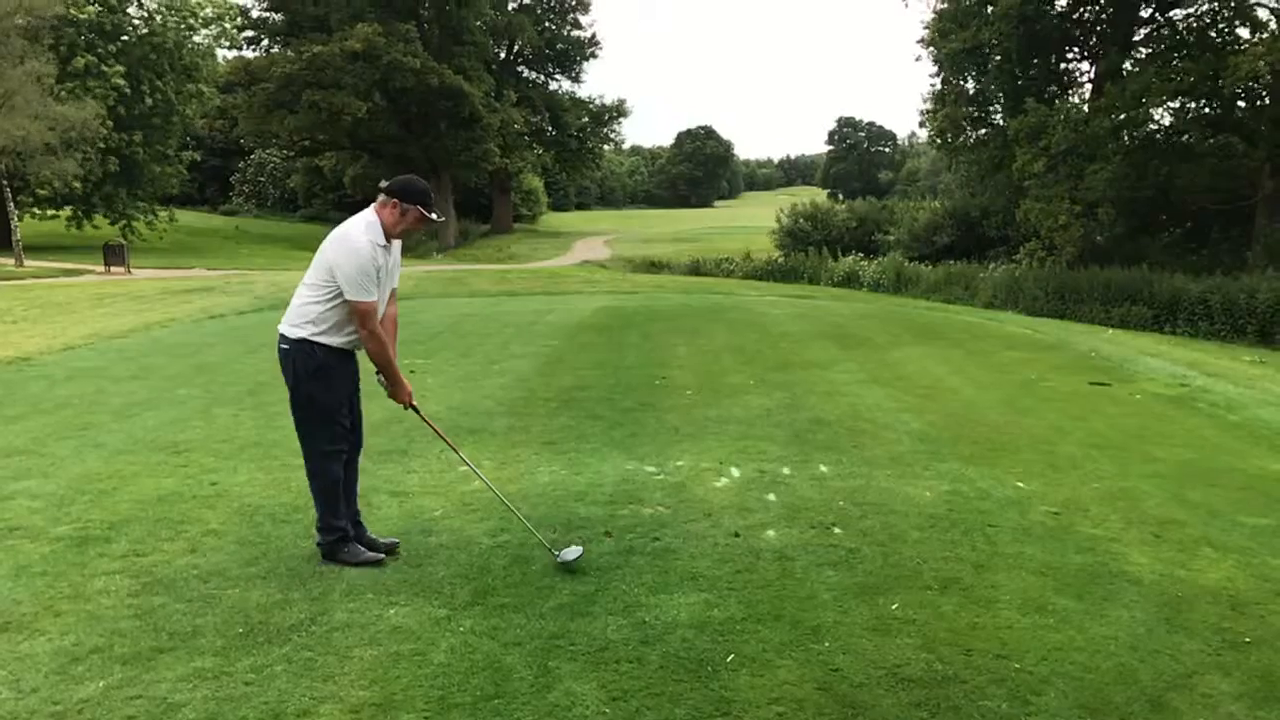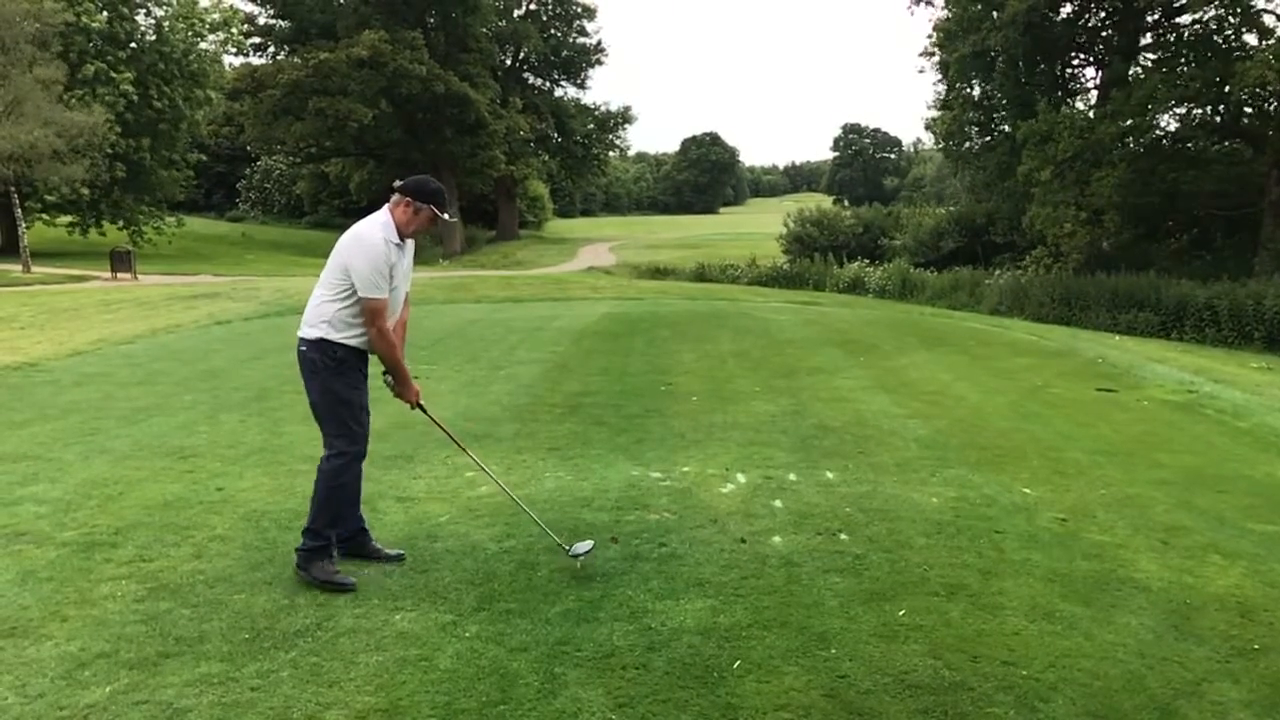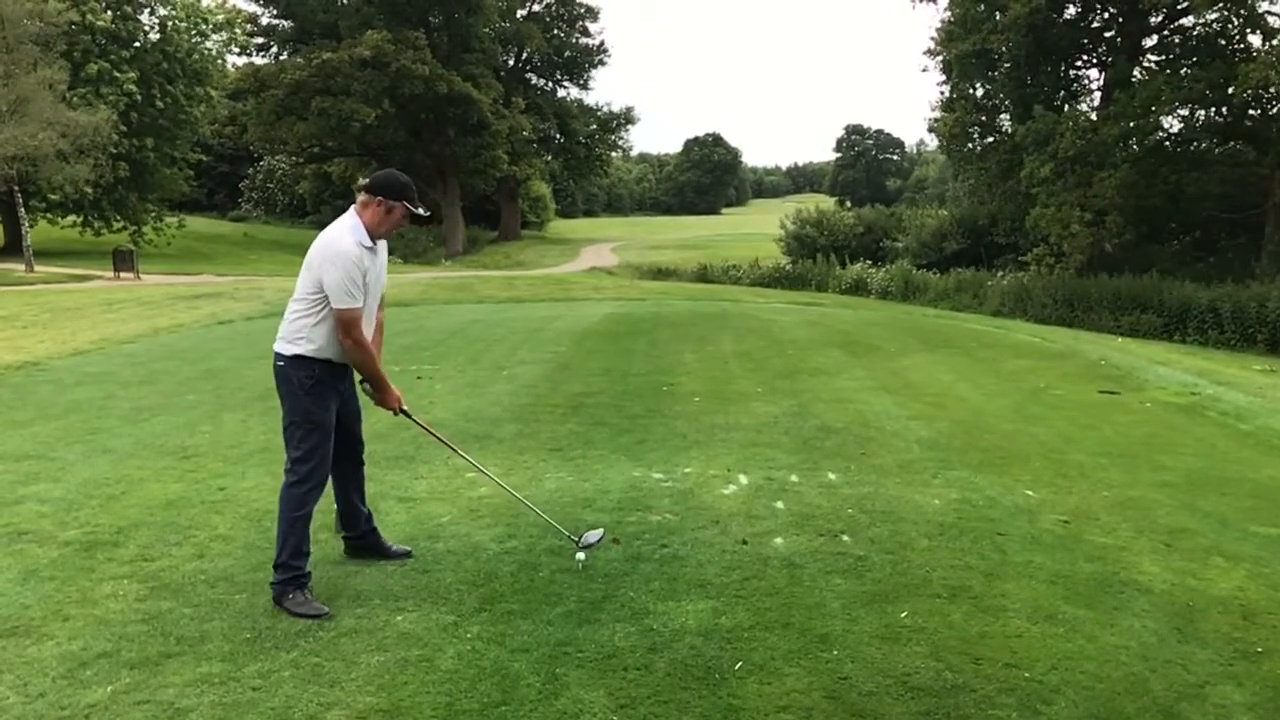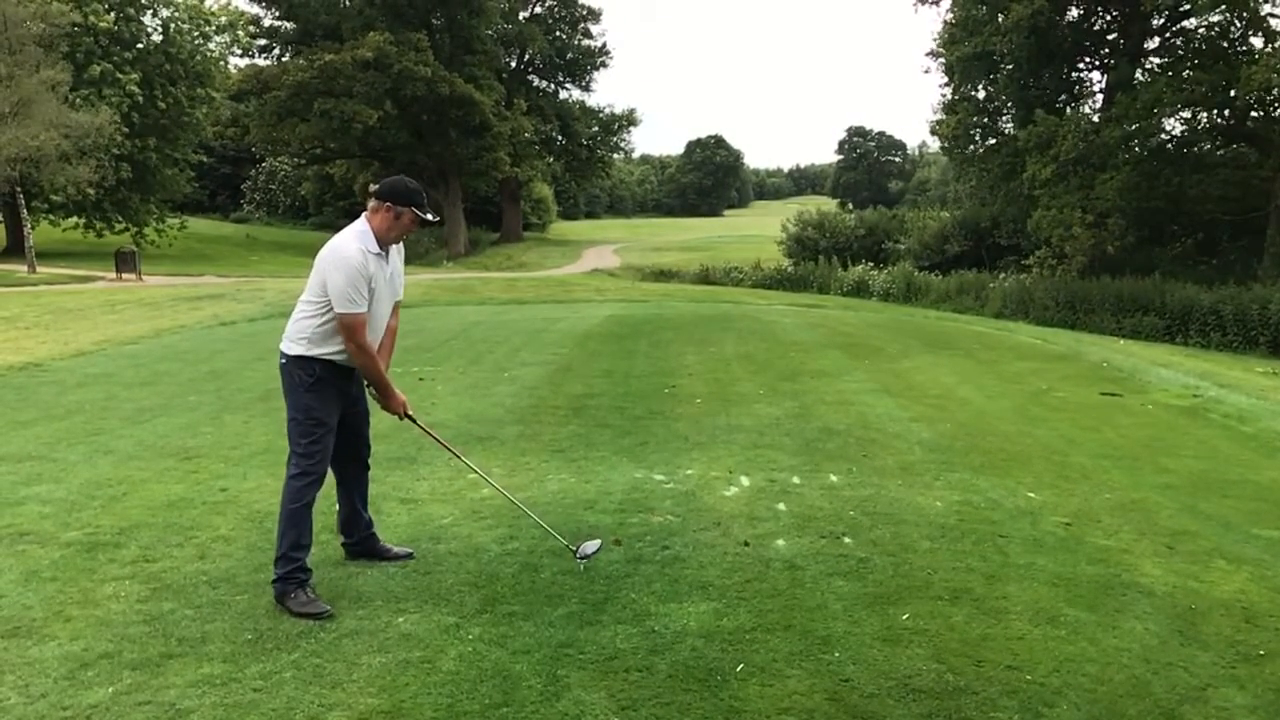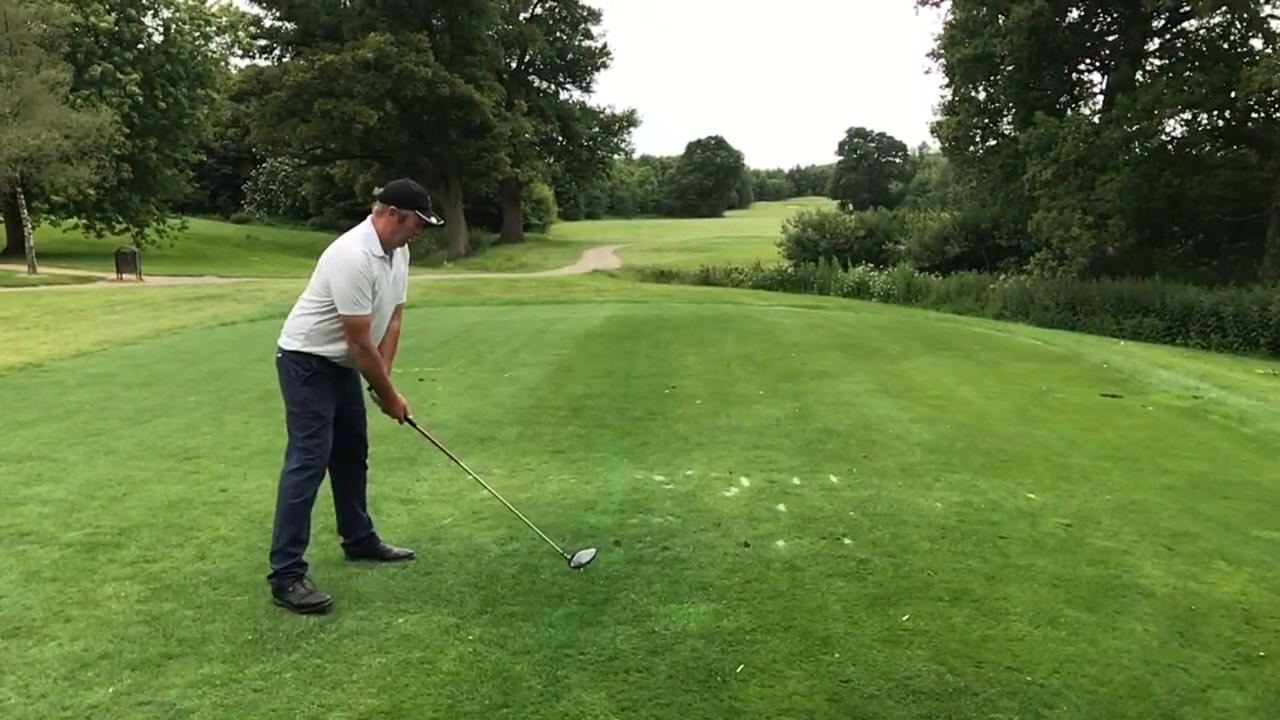
dt=1s
person 1, frame 1
left shoulder: (390, 240)
right shoulder: (358, 244)
left elbow: (388, 306)
right elbow: (368, 327)
left wrist: (392, 370)
right wrist: (396, 381)
left hip: (336, 349)
right hip: (310, 348)
left knee: (347, 442)
right knee: (326, 446)
left ankle: (350, 529)
right ankle: (334, 540)
person 1, frame 2
left shoulder: (403, 241)
right shoulder: (372, 242)
left elbow: (399, 309)
right elbow: (378, 326)
left wrist: (398, 371)
right wrist: (404, 380)
left hip: (349, 352)
right hip: (328, 351)
left knee: (353, 447)
right knee: (343, 447)
left ankle: (351, 537)
right ankle: (315, 550)
person 1, frame 3
left shoulder: (375, 242)
right shoulder: (343, 249)
left elbow: (374, 312)
right elbow: (350, 335)
left wrist: (376, 375)
right wrist: (383, 387)
left hip: (336, 365)
right hip: (305, 366)
left knee: (349, 455)
right knee: (308, 470)
left ankle: (360, 536)
right ankle: (289, 581)
person 1, frame 4
left shoulder: (393, 249)
right shoulder: (349, 255)
left elbow: (390, 316)
right elbow: (356, 341)
left wrist: (382, 377)
right wrist: (388, 392)
left hip: (345, 366)
right hip: (311, 365)
left knee: (355, 457)
right knee: (308, 468)
left ankle: (359, 538)
right ankle: (290, 580)
person 1, frame 5
left shoulder: (398, 252)
right shoulder: (353, 257)
left elbow: (392, 319)
right elbow: (361, 342)
left wrist: (384, 380)
right wrist: (389, 395)
left hip: (341, 364)
right hip: (307, 361)
left knee: (352, 454)
right knee: (308, 461)
left ankle: (359, 538)
right ankle: (286, 574)
